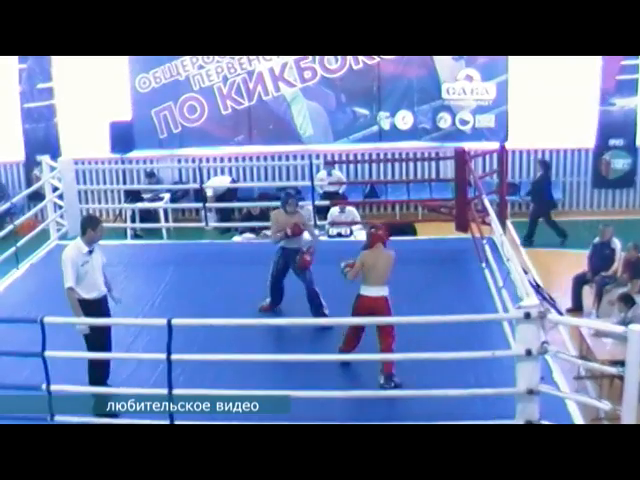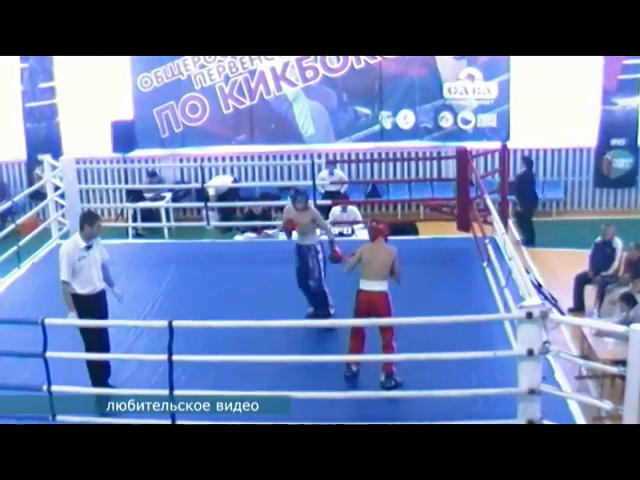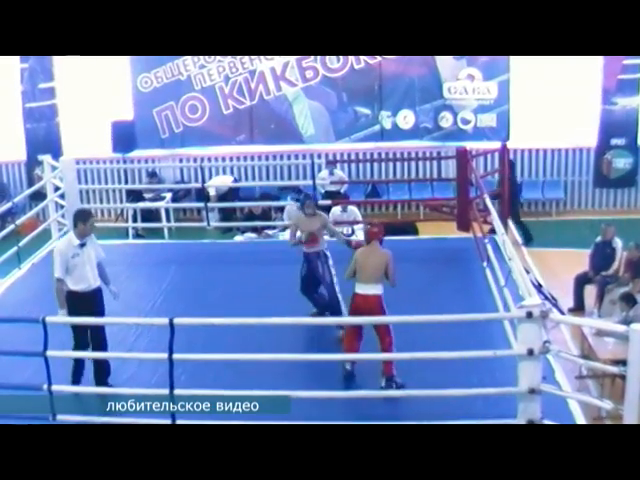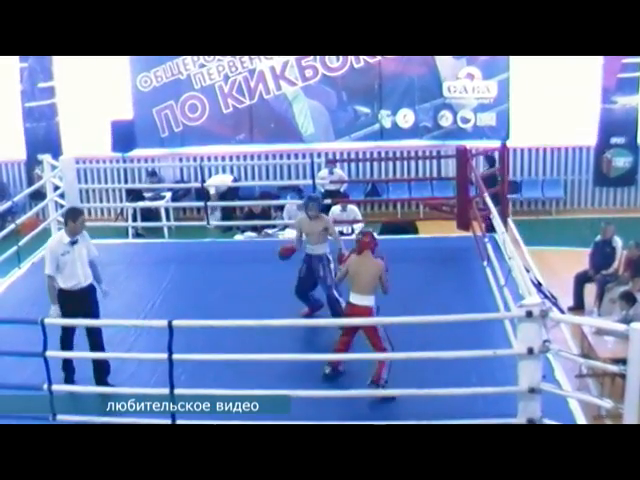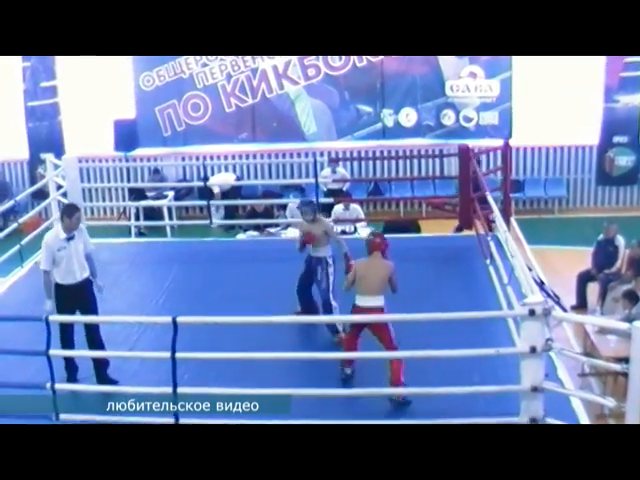
dt=0.2s
person 1, frame 1
left shoulder: (95, 247)
right shoulder: (71, 254)
right elbow: (70, 290)
left wrist: (110, 291)
right wrist: (80, 318)
left hip: (101, 301)
right hip: (86, 305)
left knee: (105, 346)
right knee: (95, 352)
left ankle: (100, 384)
right ankle: (99, 399)
person 1, frame 2
left shoulder: (96, 242)
right shoulder: (68, 249)
right elbow: (65, 283)
left wrist: (113, 287)
right wrist: (71, 311)
left hip: (99, 296)
right hip: (82, 301)
left knee: (103, 343)
right knee: (92, 346)
left ankle: (103, 382)
right ankle: (99, 390)
person 1, frame 3
left shoulder: (91, 239)
right shoulder: (62, 247)
right elbow: (59, 280)
left wrist: (109, 285)
right wrist: (62, 309)
left hip: (95, 294)
right hip: (76, 299)
left knee: (99, 340)
right knee: (82, 343)
left ankle: (102, 381)
right ankle: (77, 378)
person 1, frame 4
left shoulder: (83, 236)
right shoulder: (53, 244)
right elbow: (50, 278)
left wrist: (100, 284)
right wrist: (54, 306)
left hip: (88, 292)
right hip: (67, 296)
left knee: (96, 337)
right knee: (67, 338)
left ankle: (102, 380)
right ankle: (68, 374)
person 1, frame 5
left shoulder: (81, 231)
right shoulder: (50, 239)
right elbow: (47, 272)
left wrist: (95, 278)
right wrist: (49, 300)
left hip: (84, 285)
right hip: (64, 291)
left knee: (93, 330)
right knee: (66, 334)
left ankle: (102, 374)
right ankle: (71, 372)
person 2, frame 1
left shoulder: (364, 255)
right shoulder: (391, 255)
left elbow: (351, 278)
left wrist: (346, 268)
left hip: (364, 299)
right hip: (381, 301)
left knee: (355, 329)
right knee: (387, 339)
left ankle: (344, 354)
right ankle: (387, 378)
person 2, frame 2
left shoulder: (364, 248)
right shoulder: (392, 251)
left elbow: (348, 267)
right elbow: (397, 278)
left wrist: (350, 259)
left hip: (363, 295)
right hip: (381, 296)
left knee: (357, 331)
right knee: (387, 335)
left ankle: (352, 367)
right ankle: (388, 376)
person 2, frame 3
left shoulder: (359, 252)
right shoulder: (386, 254)
left elbow: (348, 276)
right elbow: (392, 282)
left hip: (358, 298)
right hip: (375, 300)
left knee: (353, 333)
right knee: (386, 339)
left ankle: (349, 366)
right ankle: (388, 380)
person 2, frame 4
left shoulder: (352, 260)
right shoulder: (379, 264)
left elbow: (337, 279)
right elbow: (386, 290)
left hip: (351, 308)
right hip: (367, 311)
left knee: (346, 338)
right knee: (384, 349)
left ankle: (331, 367)
right ankle: (377, 383)
person 2, frame 5
left shoulder: (360, 263)
right shoulder: (389, 265)
left elbow: (346, 285)
right elbow: (394, 289)
left hip: (359, 310)
right hip: (377, 312)
left knee: (350, 337)
right knee: (393, 350)
left ankle: (347, 370)
person 3, frame 1
left shoulder: (301, 216)
right shoulder: (276, 215)
left elbow: (314, 236)
right elbow: (274, 239)
left wrist: (309, 252)
right wrist: (286, 234)
left hip: (298, 251)
right hip: (283, 251)
left knee: (309, 284)
right knee: (274, 280)
left ankle: (322, 315)
right ankle: (273, 303)
person 3, frame 2
left shoulder: (312, 212)
right shoulder: (288, 211)
left elbow: (326, 228)
right elbow: (288, 236)
left wrist: (333, 245)
right wrist: (286, 229)
left hip: (313, 248)
right hip: (300, 247)
left knee: (318, 282)
right knee: (302, 280)
left ankle: (326, 314)
right ankle: (318, 308)
person 3, frame 3
left shoulder: (321, 217)
right shoulder: (296, 218)
left elbow: (334, 233)
right elbow: (291, 241)
left wrist: (349, 242)
right wrist: (301, 239)
left hip: (321, 255)
right hip: (307, 256)
left knee: (331, 289)
right knee: (306, 289)
right ankle: (323, 308)
person 3, frame 4
left shoulder: (325, 221)
right shoulder: (300, 222)
left elbow: (337, 238)
right elbow: (298, 241)
left wrist: (341, 251)
right wrist: (292, 248)
left hip: (323, 259)
right hip: (308, 258)
left knee: (330, 292)
right knee: (300, 290)
right ankle: (314, 306)
person 3, frame 5
left shoulder: (325, 224)
right shoulder: (302, 225)
left elbow: (339, 241)
right elbow: (300, 249)
left wrist: (348, 258)
right wrist: (302, 242)
left hip: (324, 261)
right hip: (311, 259)
left knee: (327, 296)
right knee: (301, 288)
left ankle: (337, 330)
right ankle: (308, 309)
